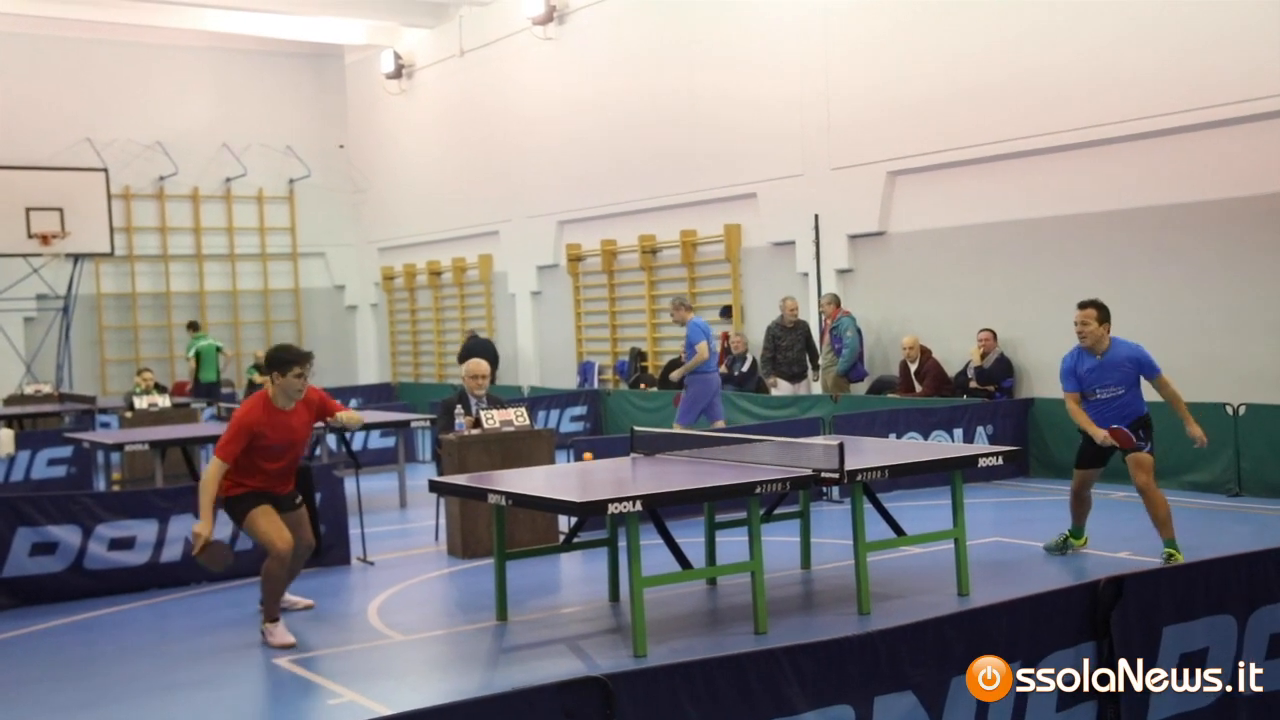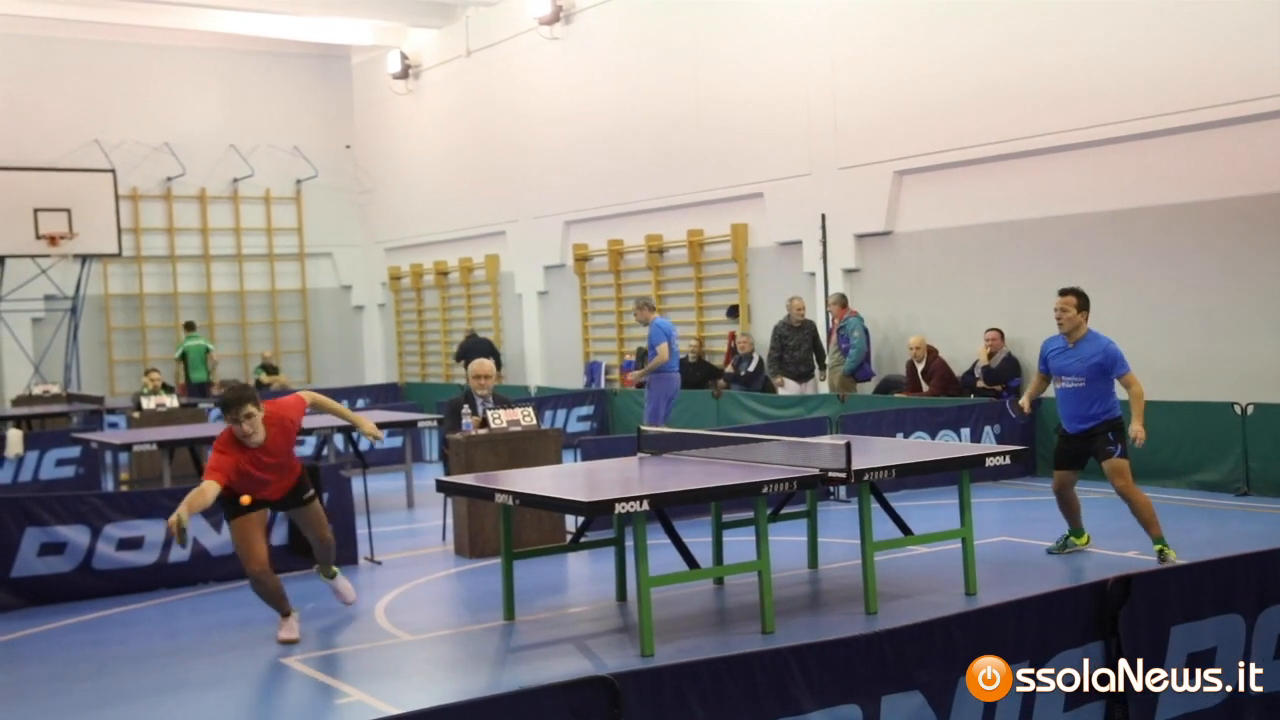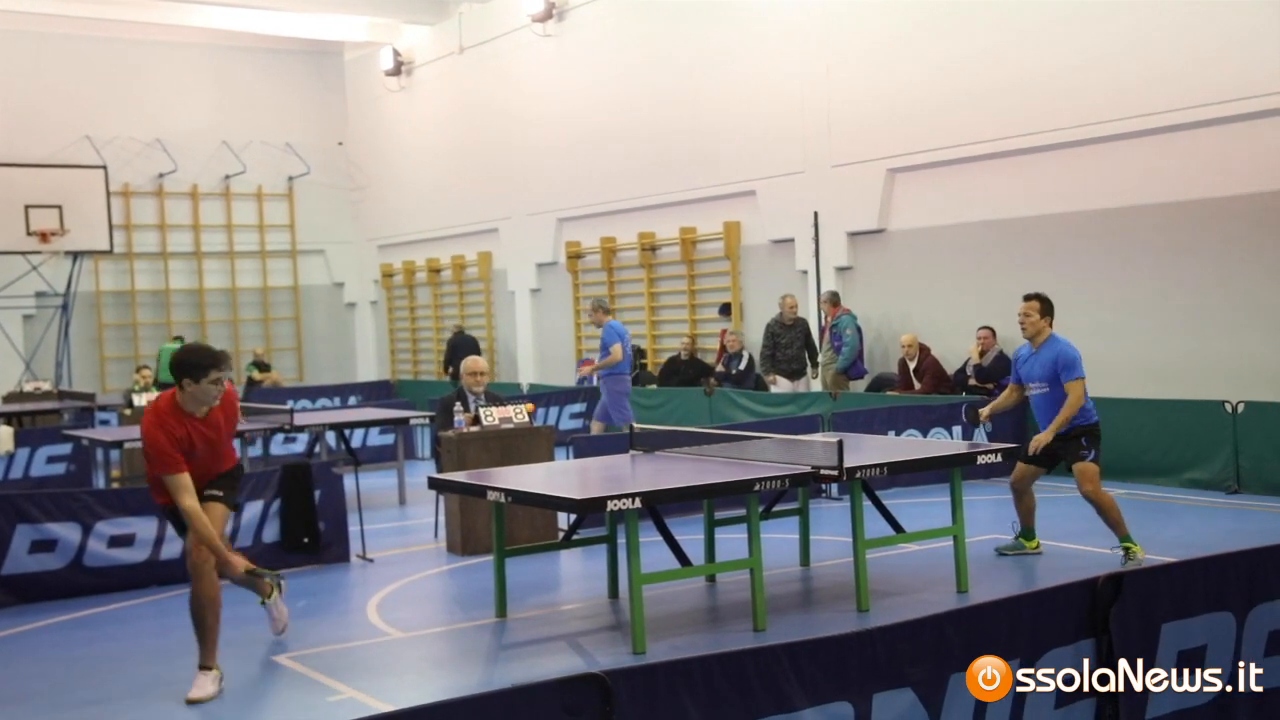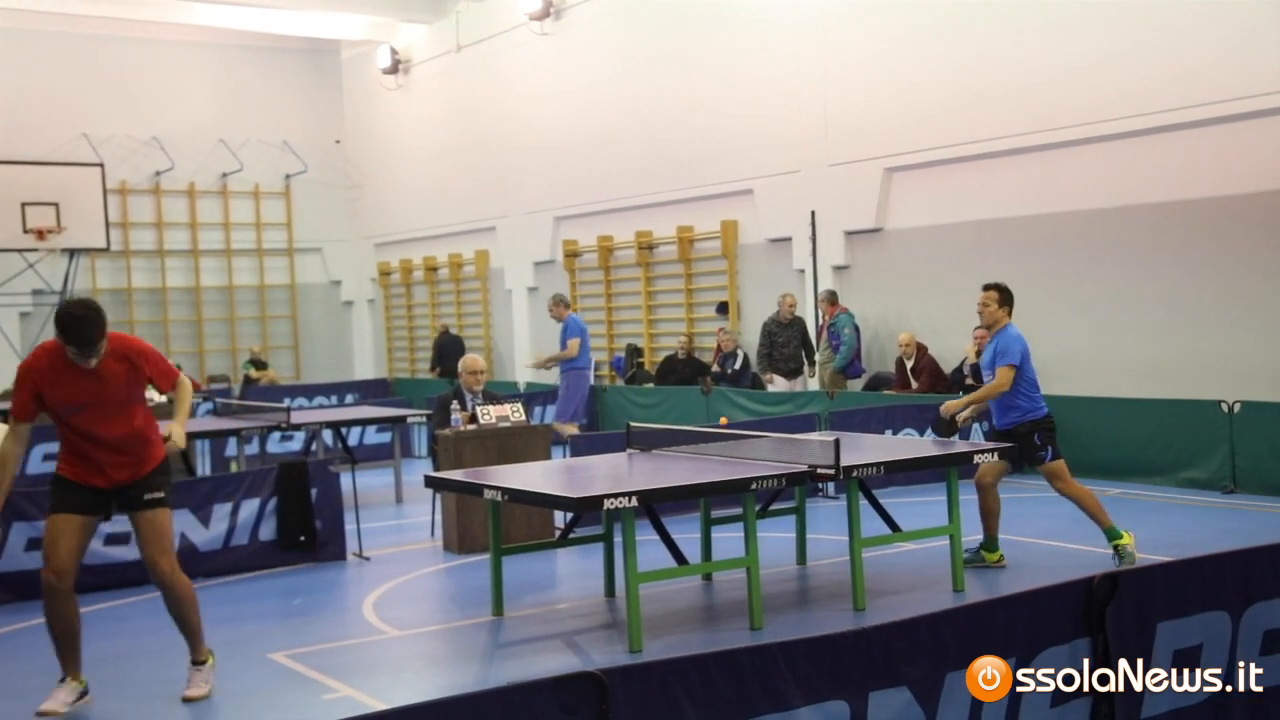
dt=0.3s
person 1, frame 1
left shoulder: (310, 397)
right shoulder: (249, 416)
left elbow: (347, 416)
right elbow: (215, 468)
left wrist: (349, 417)
right wrist: (205, 519)
left hip: (282, 485)
right hip: (244, 491)
left knee: (303, 549)
right knee: (283, 549)
left ankle: (274, 594)
right ankle: (270, 621)
person 1, frame 2
left shoulder: (280, 412)
right shoulder: (225, 451)
left elbow: (308, 397)
right elbow: (206, 490)
left wrist: (359, 421)
right wrist: (182, 513)
left hip: (289, 481)
right hip: (243, 495)
left knee: (324, 540)
right knee: (257, 568)
left ankle: (328, 572)
right ankle: (287, 614)
person 1, frame 3
left shoulder: (222, 395)
right shoulder: (159, 424)
right elbow: (185, 500)
right wrist: (226, 555)
left hip: (220, 475)
right hip: (180, 495)
left knee: (201, 569)
right knee: (210, 567)
left ankle: (209, 667)
right ankle: (267, 590)
person 1, frame 4
left shoulder: (132, 351)
right shoulder: (35, 368)
left elbow: (181, 383)
left wrist: (179, 422)
left hip: (144, 467)
right hip: (77, 477)
left knee: (164, 569)
right knee: (55, 578)
left ankle: (201, 659)
right ankle: (73, 680)
person 2, frame 1
left shoulder: (1132, 353)
right shoulder: (1071, 361)
left elbow: (1164, 387)
right elbow: (1072, 404)
left wrist: (1189, 422)
right wrist: (1093, 430)
left hip: (1134, 426)
right hip: (1096, 433)
left knee: (1144, 483)
right knee: (1078, 487)
left ankle: (1172, 551)
right ankle: (1076, 537)
person 2, frame 2
left shoulder: (1104, 348)
right shoulder: (1049, 347)
left elbow: (1133, 386)
right elbow: (1043, 379)
left wrist: (1137, 422)
right wrist: (1027, 397)
left hip: (1104, 428)
right hip: (1070, 430)
left knee: (1124, 487)
right knee: (1061, 488)
left ankle: (1162, 548)
right ankle: (1078, 536)
person 2, frame 3
left shoulder: (1064, 352)
right shoulder: (1021, 355)
left elbow: (1077, 397)
right elbow: (1014, 392)
left wrist: (1051, 432)
right wrist: (989, 409)
left hip: (1080, 430)
right hip: (1045, 433)
left knee: (1089, 488)
right knee: (1019, 481)
left ankle: (1129, 545)
right ankle: (1029, 539)
person 2, frame 4
left shoulder: (1010, 340)
right shoulder: (992, 343)
left elbow: (1001, 385)
left wrist: (962, 402)
right wrist: (972, 411)
left hip: (1032, 425)
right hip: (1005, 428)
left knee: (1064, 485)
right knee: (984, 481)
left ankle: (1118, 539)
right ankle: (990, 550)
